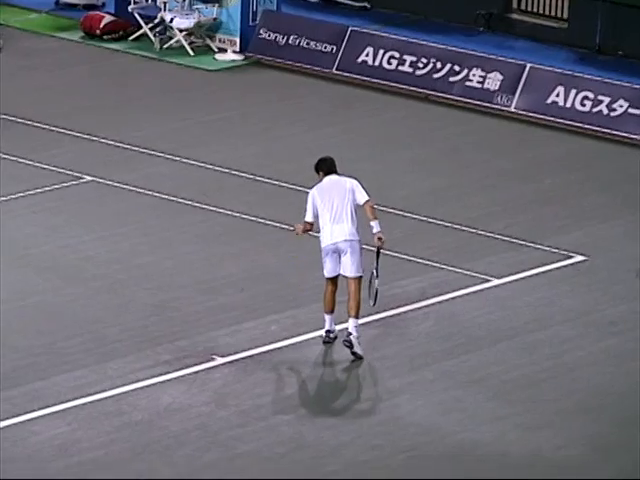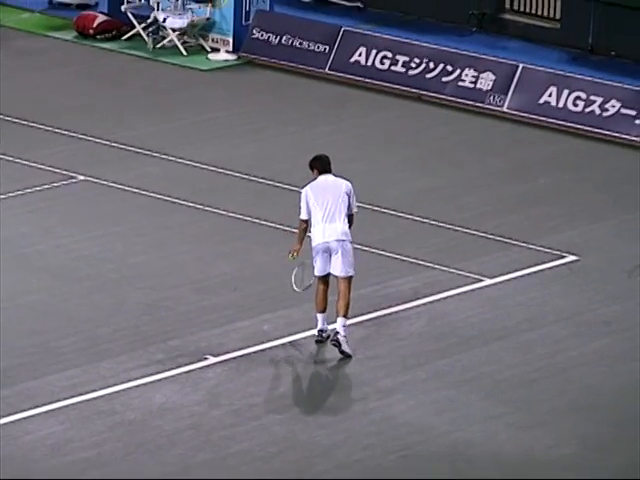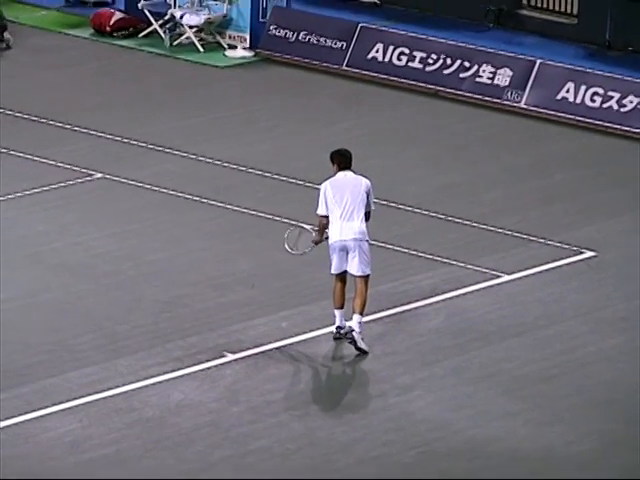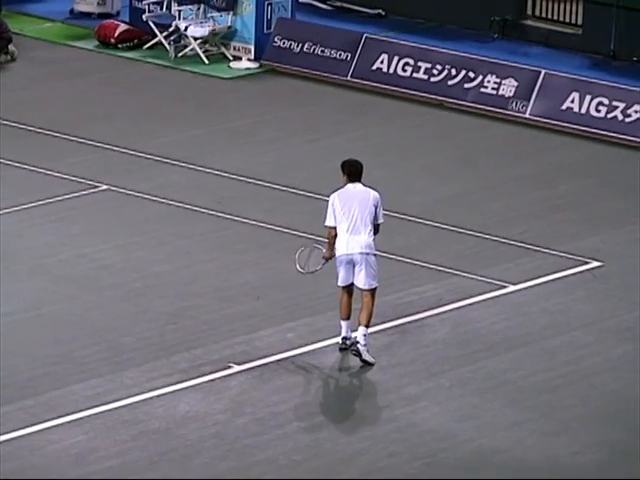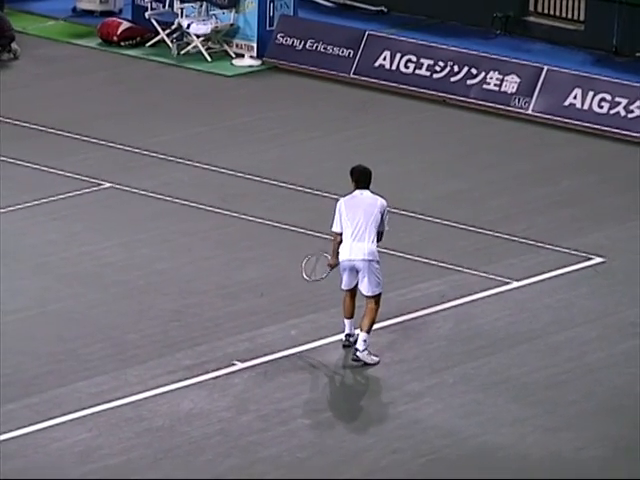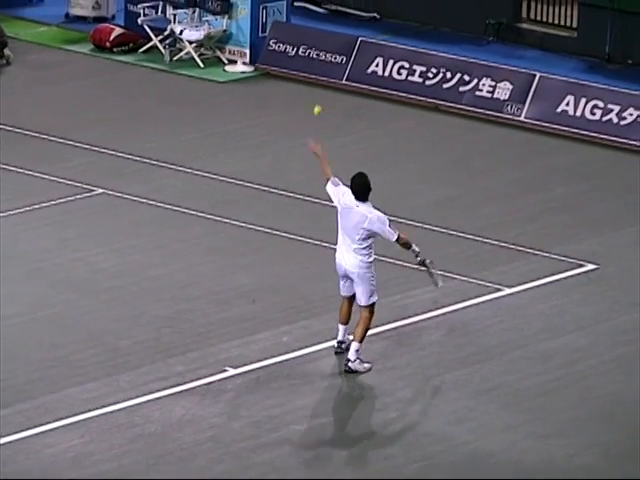
dt=0.7s
person 1, frame 1
left shoulder: (315, 191)
right shoulder: (350, 183)
left elbow: (308, 225)
right elbow: (368, 205)
left wrist: (300, 230)
right wrist: (376, 230)
left hip: (328, 241)
right hip: (349, 238)
left knee: (331, 283)
right knee: (354, 285)
left ankle: (329, 330)
right ankle: (352, 333)
person 1, frame 2
left shoulder: (308, 190)
right shoulder: (345, 185)
left elbow: (304, 224)
left wrist: (298, 244)
left hip: (319, 240)
right hip: (341, 238)
left knee: (322, 283)
right knee: (344, 285)
left ankle: (321, 329)
right ankle: (339, 332)
person 1, frame 3
left shoulder: (327, 185)
right shoulder: (364, 183)
left elbow: (323, 220)
left wrist: (319, 236)
left hip: (336, 238)
right hip: (358, 236)
left knee: (339, 280)
right knee: (361, 283)
left ankle: (339, 326)
right ankle: (355, 329)
person 1, frame 4
left shoulder: (336, 197)
right shoulder: (373, 196)
left elbow: (332, 232)
right elbow: (376, 228)
left wrist: (329, 251)
left hip: (343, 250)
right hip: (364, 250)
left knee: (346, 292)
right knee: (368, 296)
left ankle: (345, 337)
right ankle: (361, 342)
person 1, frame 5
left shoulder: (343, 203)
right shoulder: (380, 203)
left elbow: (337, 237)
left wrist: (334, 257)
left hip: (346, 255)
right hip: (368, 256)
left knee: (349, 292)
right knee: (373, 302)
left ankle: (348, 335)
right ankle: (361, 347)
person 1, frame 6
left shoulder: (343, 198)
right shoulder: (375, 217)
left elbow: (330, 177)
right elbow: (397, 238)
left wrist: (320, 154)
right wrist: (415, 251)
left hip: (341, 262)
right hip: (360, 266)
left knee: (347, 300)
right knee: (367, 312)
left ankle: (340, 341)
right ankle: (352, 358)
